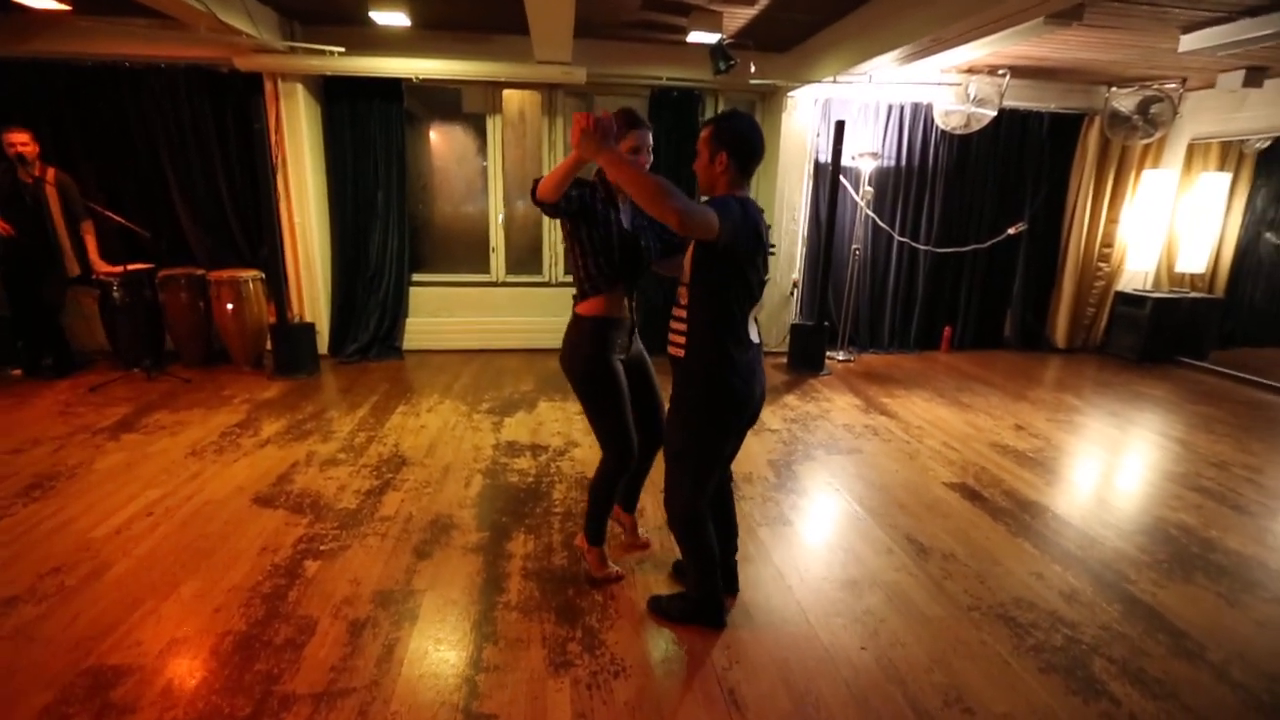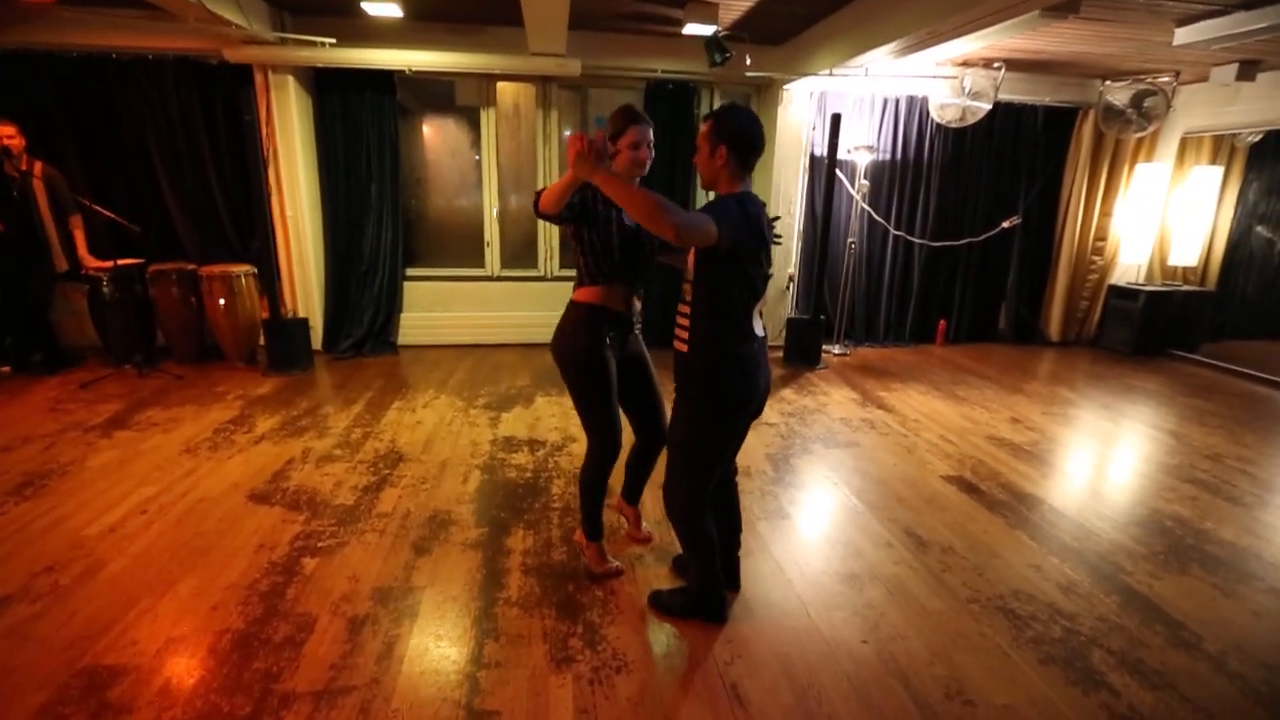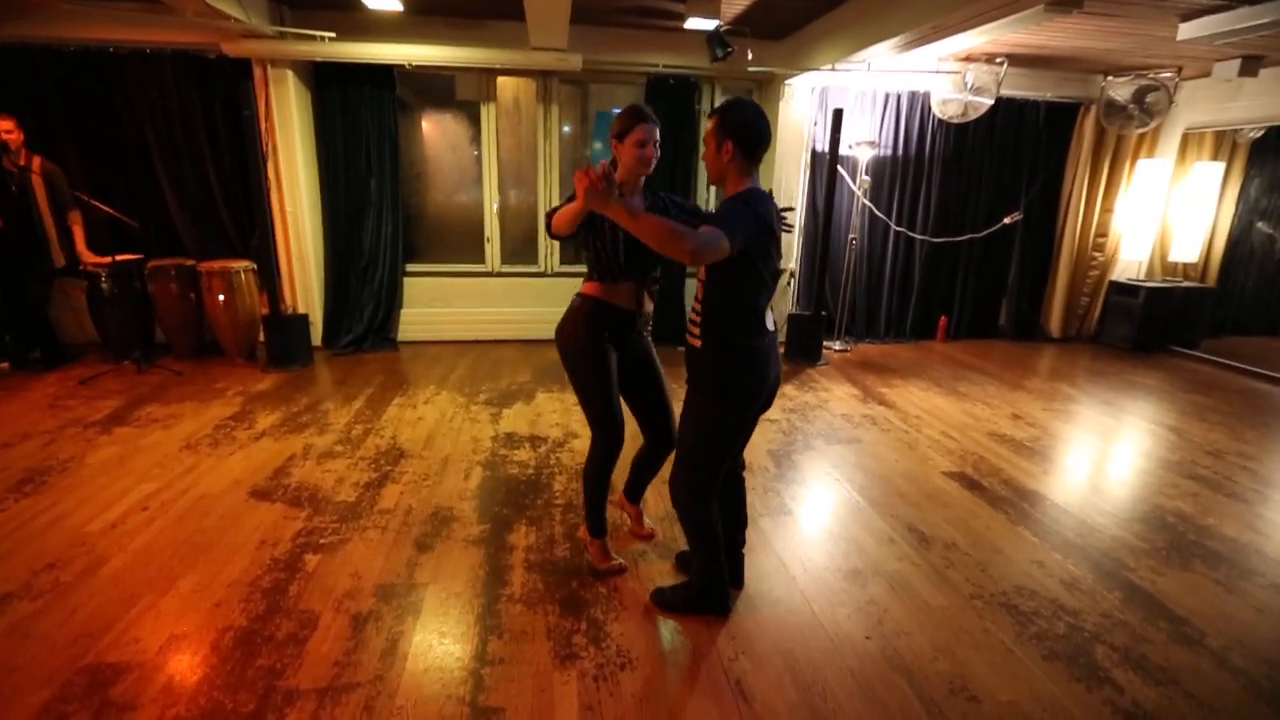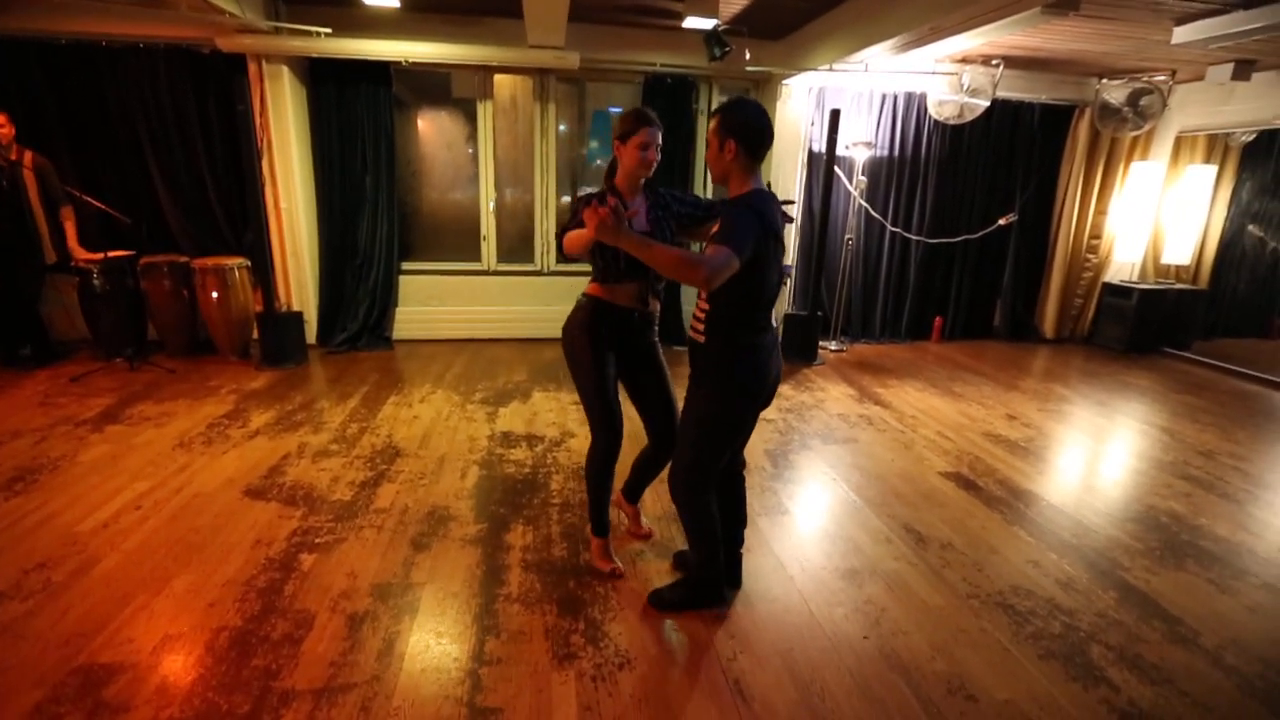
dt=0.2s
person 1, frame 1
left shoulder: (731, 214)
right shoulder: (741, 217)
left elbow: (679, 213)
right elbow: (692, 245)
left wrist: (602, 155)
left hip: (712, 384)
right hip: (734, 377)
left knee: (685, 497)
right knee: (712, 481)
left ankle: (706, 600)
right ankle: (720, 572)
person 1, frame 2
left shoulder: (733, 211)
right shoulder: (747, 211)
left elbow: (677, 228)
right elbow: (688, 236)
left wrist: (598, 175)
left hip: (718, 378)
right hip: (739, 371)
left knee: (685, 491)
right knee: (717, 474)
left ankle: (706, 594)
right ankle: (723, 567)
person 1, frame 3
left shoulder: (742, 210)
right shoulder: (757, 205)
left elbow: (691, 249)
left wrist: (612, 207)
left hip: (728, 372)
right hip: (749, 364)
left knee: (690, 484)
right knee: (725, 469)
left ankle: (710, 587)
right ankle: (728, 563)
person 1, frame 4
left shoulder: (746, 213)
right shoulder: (760, 205)
left elbow: (706, 274)
left wrist: (625, 240)
left hip: (730, 370)
right hip: (749, 363)
left knee: (689, 479)
right knee: (725, 467)
left ankle: (706, 582)
right ankle: (725, 563)
person 2, frame 1
left shoulder: (642, 209)
right shoulder: (585, 198)
left elbow: (683, 250)
right elbow: (543, 196)
right wrist: (579, 154)
left hip: (627, 336)
right hip: (592, 340)
left knee: (654, 432)
right knee: (620, 448)
left ankle: (624, 509)
right ankle: (591, 541)
person 2, frame 2
right shoulder: (588, 199)
right elbow: (545, 208)
right wrist: (578, 173)
left hip: (627, 332)
right hip: (586, 329)
left knee: (656, 432)
right knee: (606, 441)
left ankle: (629, 502)
right ankle: (590, 536)
person 2, frame 3
left shoulder: (665, 205)
right elbow: (556, 227)
right wrist: (585, 202)
left hip: (634, 331)
right hip: (589, 324)
left knee: (664, 435)
right knee: (609, 433)
left ankle: (631, 499)
right ankle: (595, 533)
person 2, frame 4
left shoulder: (668, 203)
right shoulder: (594, 203)
left elbow: (722, 214)
right elbow: (567, 243)
right wrist: (592, 233)
left hip: (642, 330)
right hip: (594, 325)
left knee: (668, 435)
right knee: (608, 431)
left ankle: (628, 498)
right ankle: (599, 536)
person 3, frame 1
left shoulder: (56, 180)
left elbow: (82, 218)
left wrist: (93, 257)
left hip: (53, 259)
left knee: (47, 310)
right knee: (23, 315)
left ankle: (62, 362)
right ankle: (33, 361)
person 3, frame 2
left shoulder: (45, 174)
left elbow: (71, 212)
left wrist: (82, 252)
left hip: (42, 254)
left knee: (35, 307)
left ankle: (52, 358)
right ankle: (22, 357)
person 3, frame 3
left shoulder: (43, 168)
left elbow: (69, 207)
left wrist: (80, 248)
left hip: (41, 250)
left knee: (33, 304)
left ankle: (51, 355)
right ankle: (22, 354)
person 3, frame 4
left shoulder: (35, 163)
left elbow: (62, 203)
left wrist: (72, 244)
left hip: (33, 247)
left knee: (24, 300)
left ankle: (41, 353)
